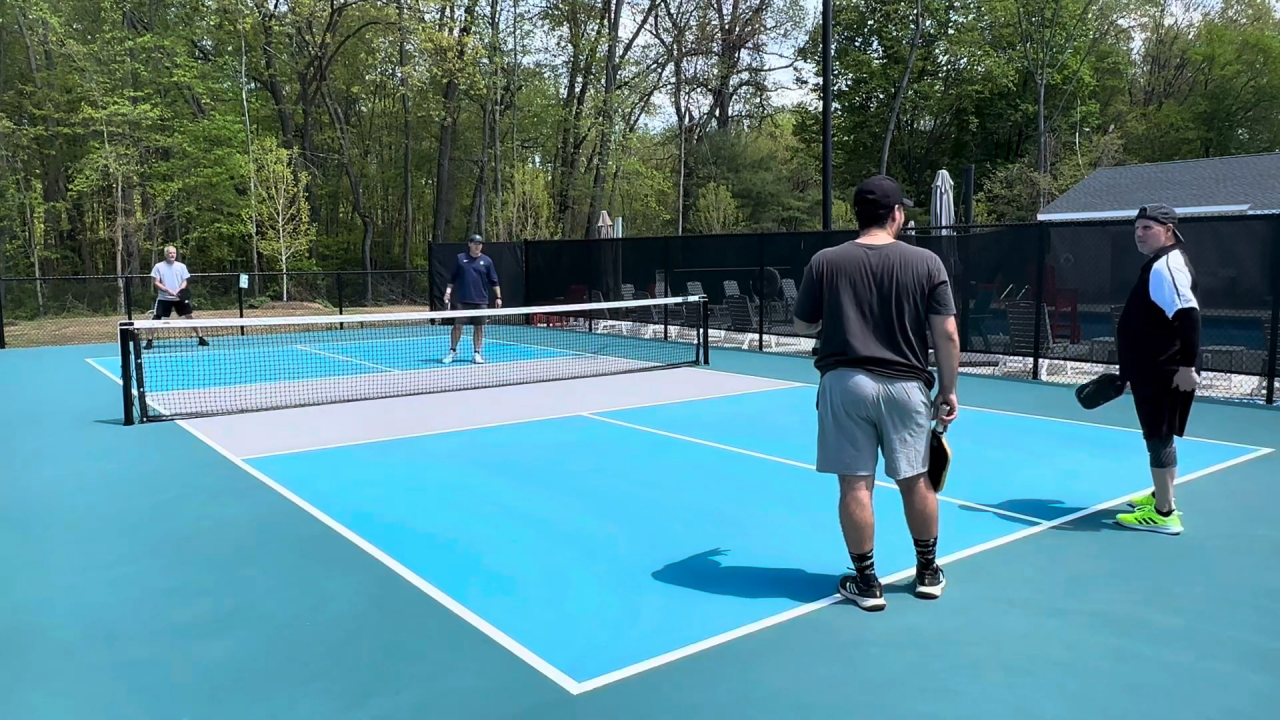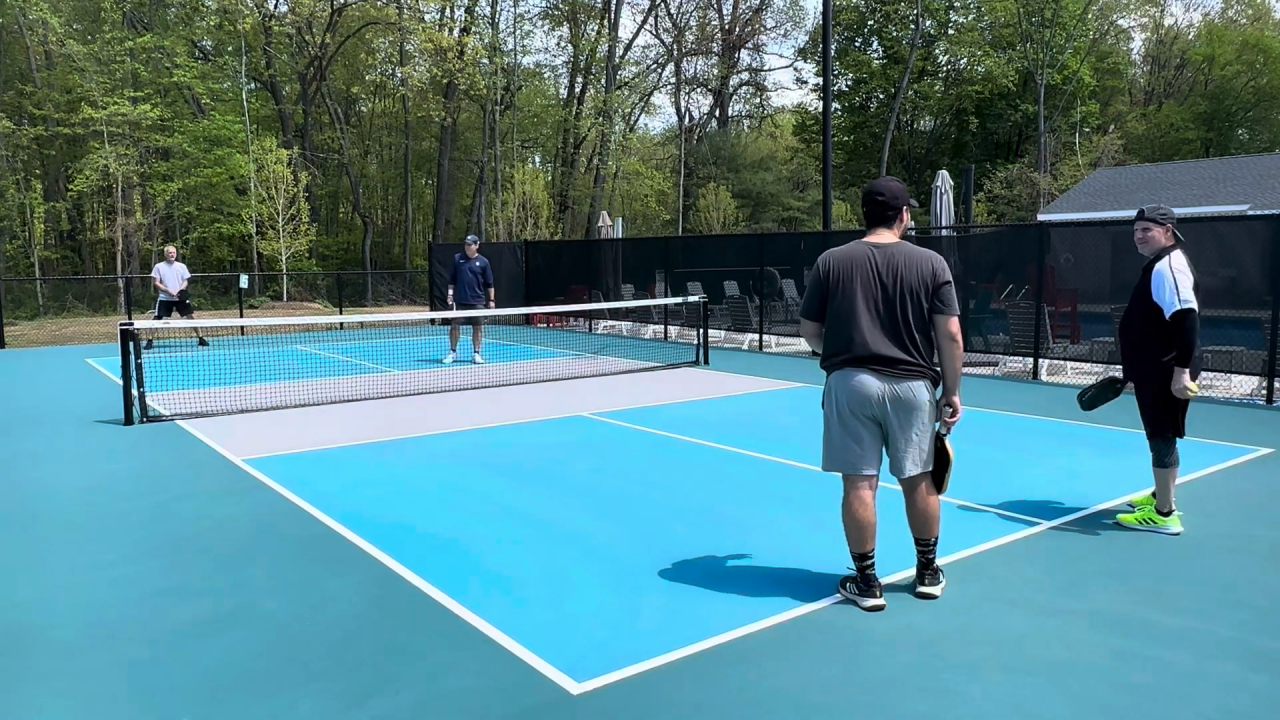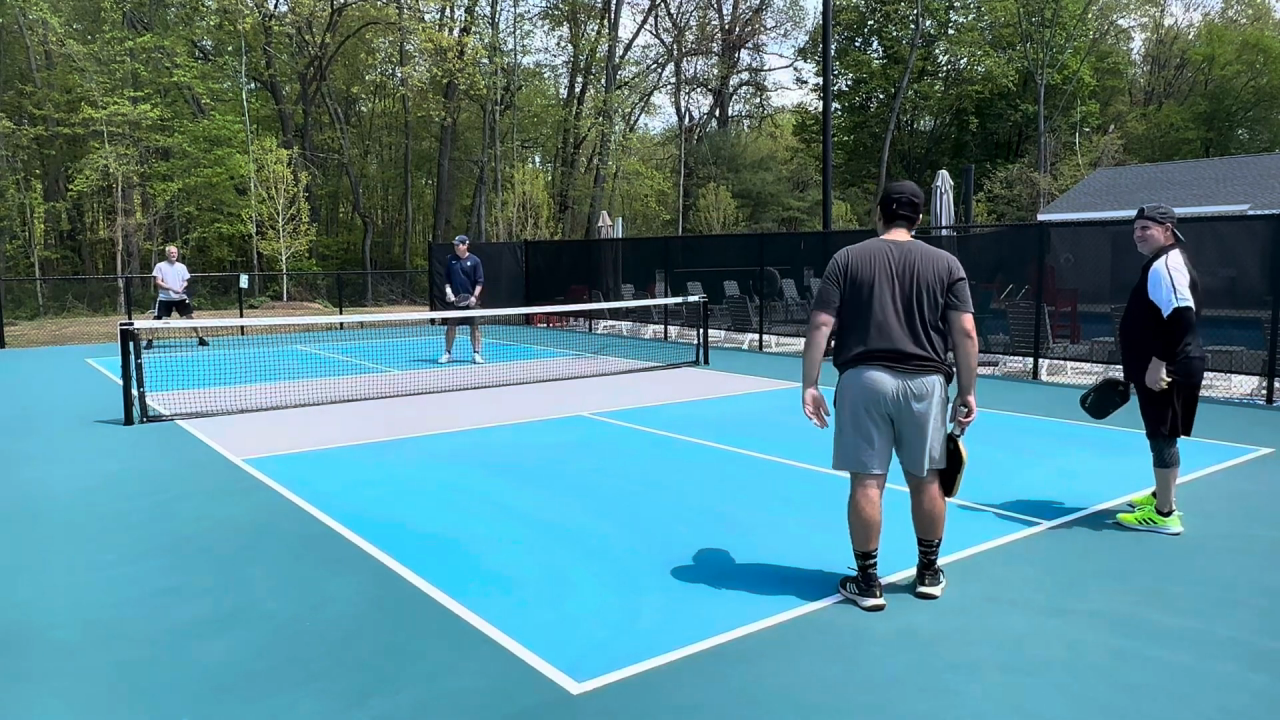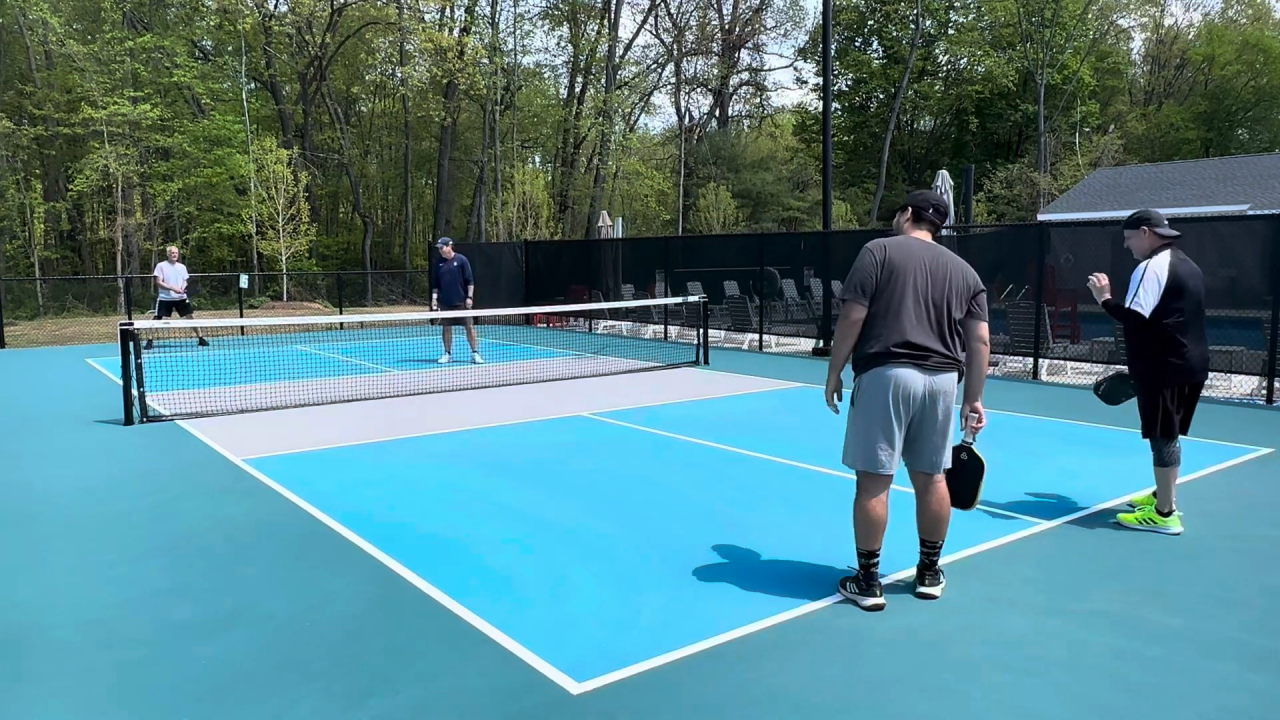
dt=0.3s
person 1, frame 1
left shoulder: (825, 262)
right shoulder: (926, 263)
left elbow: (803, 325)
right elbow: (947, 335)
right wrist: (948, 390)
left hip: (846, 384)
right hip: (905, 386)
left knee: (855, 485)
right knee: (916, 480)
left ankle: (866, 582)
right ankle: (927, 573)
person 1, frame 2
left shoulder: (831, 262)
right shoulder: (931, 263)
left elbow: (812, 331)
right elbow: (950, 336)
right wrist: (952, 392)
left hip: (851, 383)
right hip: (912, 385)
left knee: (859, 484)
right knee: (919, 481)
left ankle: (866, 582)
right ankle: (928, 572)
person 1, frame 3
left shoulder: (847, 259)
right shoulder: (945, 263)
left elbow: (821, 324)
right elbow: (965, 333)
left wrist: (810, 385)
right wrist: (967, 391)
left hip: (864, 380)
right hip: (923, 382)
left knee: (867, 482)
right knee: (926, 480)
left ankle: (867, 581)
right ankle: (928, 572)
person 1, frame 4
left shoulder: (880, 250)
right shoulder: (964, 270)
left elbow: (852, 315)
right elbow: (980, 342)
left wrist: (834, 371)
right wrist: (973, 399)
left hip: (885, 375)
right hip: (940, 379)
left knee: (873, 480)
right knee: (931, 478)
left ankle: (867, 581)
right ankle: (929, 573)
person 2, frame 1
left shoulder: (1166, 266)
right shoulder: (1161, 264)
left elbow: (1189, 317)
left wrist: (1187, 367)
right wrist: (1151, 366)
left hip: (1164, 371)
right hip: (1155, 368)
left knee: (1159, 436)
right knee: (1160, 435)
left ankle: (1164, 513)
right ankle: (1161, 497)
person 2, frame 2
left shoulder: (1168, 267)
right shoulder: (1160, 265)
left elbow: (1186, 320)
left wrist: (1182, 370)
right wrist: (1135, 371)
left hip: (1166, 372)
right hip: (1156, 369)
left knee: (1161, 437)
right knee: (1162, 435)
left ankle: (1164, 514)
right ankle: (1161, 497)
person 2, frame 3
left shoulder: (1165, 265)
right shoulder: (1161, 264)
left elbow: (1182, 318)
left wrist: (1158, 362)
right wrist: (1147, 364)
left hip: (1164, 370)
right hip: (1166, 367)
left knee: (1162, 436)
right knee: (1162, 435)
left ankle: (1164, 514)
right ankle: (1161, 497)
person 2, frame 4
left shoulder: (1152, 266)
right shoulder: (1188, 265)
left elbow: (1134, 318)
left wrist: (1105, 300)
left hip: (1164, 367)
right hip: (1190, 363)
left knee: (1161, 436)
right knee: (1169, 434)
left ankle: (1164, 514)
right ankle: (1162, 495)
